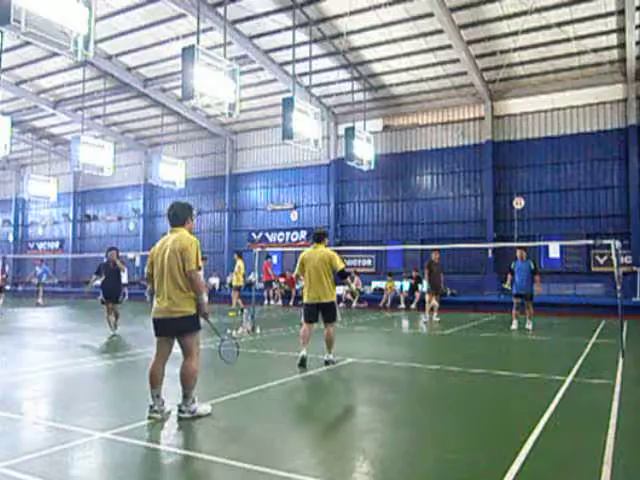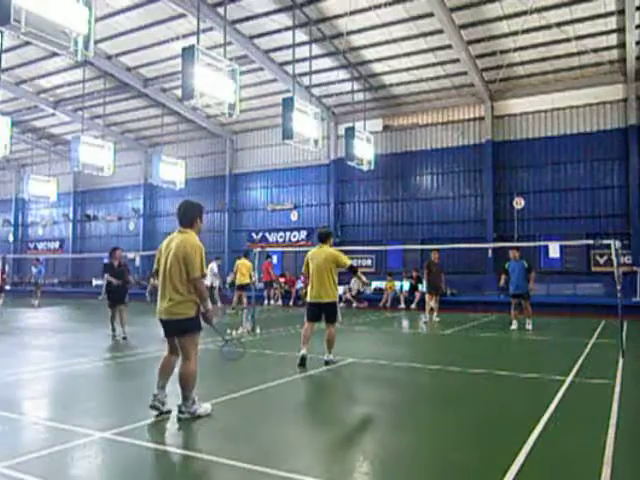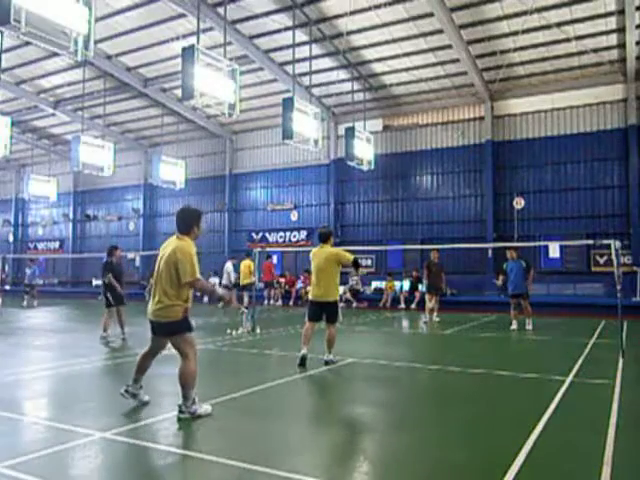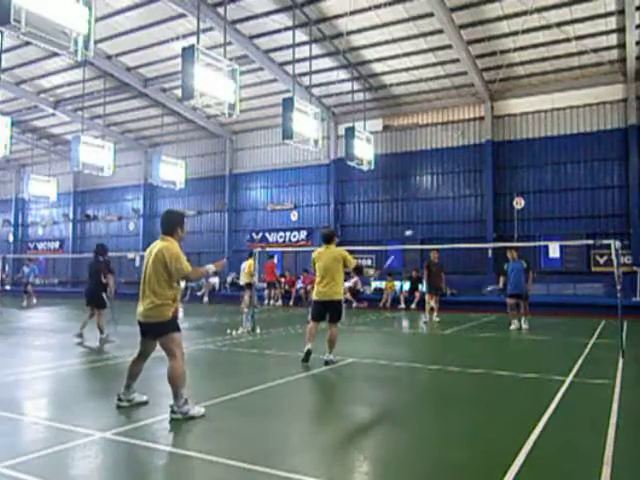
dt=0.4s
person 1, frame 1
left shoulder: (159, 245)
right shoulder: (189, 241)
left elbow: (149, 278)
right elbow: (193, 275)
right wrist: (203, 300)
left hip: (161, 310)
right hip: (184, 309)
left knee: (160, 358)
right knee: (191, 357)
left ankle: (156, 406)
right ankle: (188, 406)
person 1, frame 2
left shoulder: (168, 241)
right shoulder: (193, 244)
left elbow: (157, 272)
right elbow: (197, 281)
right wrist: (207, 306)
left hip: (165, 308)
right hip: (184, 310)
left knee: (172, 353)
right knee: (190, 357)
left ankle: (159, 395)
right ankle: (188, 406)
person 1, frame 3
left shoulder: (169, 243)
right shoulder: (186, 249)
right elbow: (195, 282)
right wrist: (217, 291)
left hip: (158, 309)
right hip: (174, 312)
left knee: (154, 350)
right knee: (190, 356)
left ankle: (133, 388)
right ankle: (188, 406)
person 1, frame 4
left shoulder: (154, 246)
right shoulder: (170, 248)
right elbow: (190, 275)
right wrist: (212, 267)
left hip: (146, 311)
right hip: (162, 312)
left knee: (143, 354)
right knee: (176, 356)
left ankle: (126, 395)
right ankle: (180, 406)
person 2, frame 1
left shoulder: (304, 255)
right shoulder: (330, 254)
left elbow: (297, 274)
right elbow: (341, 273)
left wrist: (297, 277)
right wrist: (351, 286)
left hip: (310, 296)
right hip: (327, 296)
left knee: (307, 325)
right knee: (329, 326)
left ankle: (303, 352)
right ankle: (328, 355)
person 2, frame 2
left shoulder: (310, 254)
right shoulder: (333, 254)
left elbow: (305, 272)
right elbow: (350, 267)
right wrist: (362, 278)
left hip: (313, 296)
right hip: (329, 296)
left knee: (309, 324)
right knee: (330, 326)
left ankle: (303, 351)
right ankle: (329, 356)
person 2, frame 3
left shoulder: (313, 253)
right shoulder: (335, 253)
right elbow: (354, 261)
right wrist: (357, 270)
left hip: (315, 295)
right hip: (330, 296)
left knee: (310, 323)
right knee: (331, 326)
left ankle: (304, 351)
right ankle: (328, 356)
person 2, frame 4
left shoulder: (316, 254)
right shoulder: (341, 253)
right elbow: (354, 267)
left hip: (318, 295)
right hip: (335, 295)
left knee: (313, 322)
right knee: (333, 326)
left ankle: (308, 346)
right ankle: (329, 355)
